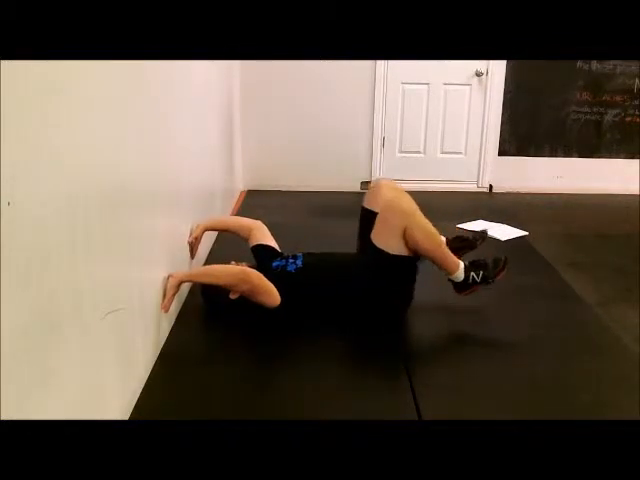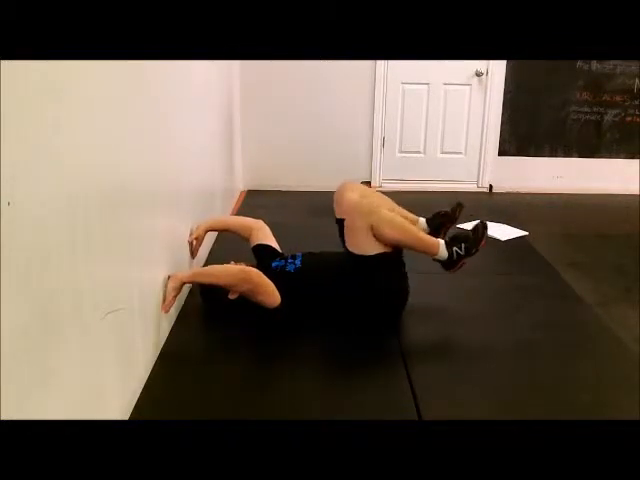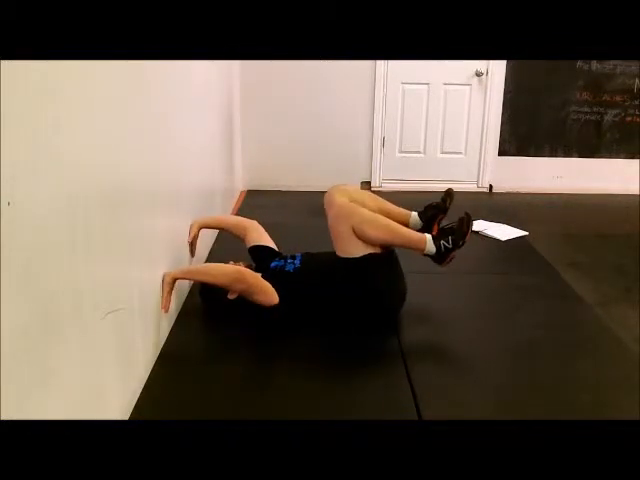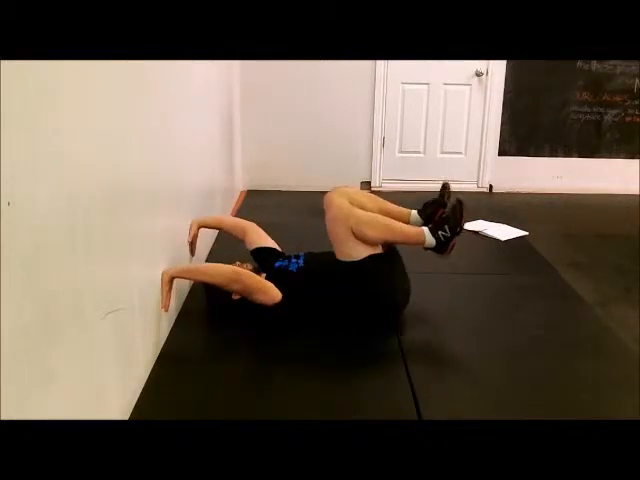
dt=0.3s
person 1, frame 1
left shoulder: (268, 263)
right shoulder: (268, 294)
left elbow: (254, 226)
right elbow: (243, 276)
left wrist: (204, 226)
right wrist: (181, 276)
left hip: (366, 268)
right hip: (383, 290)
left knee: (384, 189)
right knee: (394, 207)
left ankle: (445, 247)
right ankle: (462, 275)
person 1, frame 2
left shoulder: (270, 264)
right shoulder: (268, 296)
left elbow: (256, 225)
right elbow: (245, 275)
left wrist: (206, 225)
right wrist: (181, 276)
left hip: (367, 273)
right hip: (380, 291)
left knee: (349, 192)
right knee: (358, 207)
left ankle: (425, 228)
right ankle: (445, 253)
person 1, frame 3
left shoulder: (267, 265)
right shoulder: (268, 299)
left elbow: (248, 226)
right elbow: (239, 276)
left wrist: (200, 223)
right wrist: (175, 274)
left hip: (378, 279)
right hip: (378, 292)
left knee: (338, 196)
right knee: (342, 210)
left ankle: (419, 221)
right ankle: (434, 246)
person 1, frame 4
left shoulder: (271, 265)
right shoulder: (271, 299)
left elbow: (246, 227)
right elbow: (237, 277)
left wrist: (200, 222)
right wrist: (173, 272)
left hip: (379, 278)
right hip: (380, 293)
left knee: (338, 198)
right knee: (340, 213)
left ankle: (419, 219)
right ankle: (432, 238)
